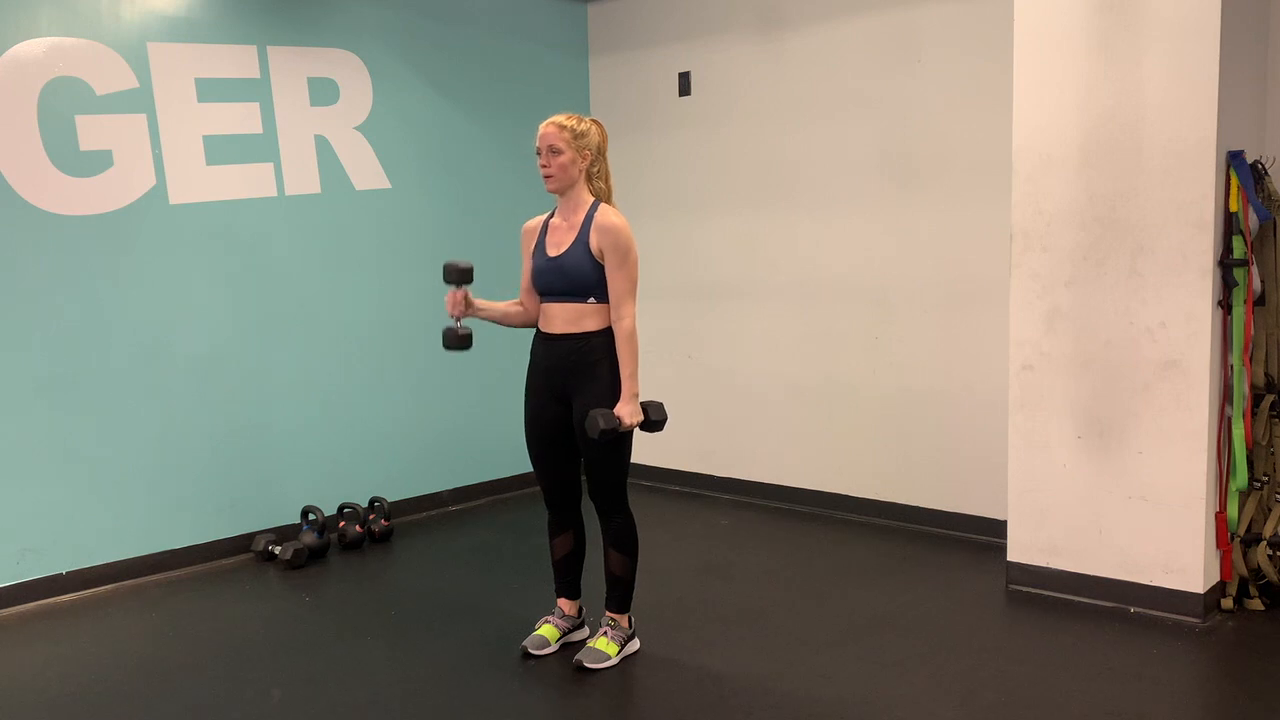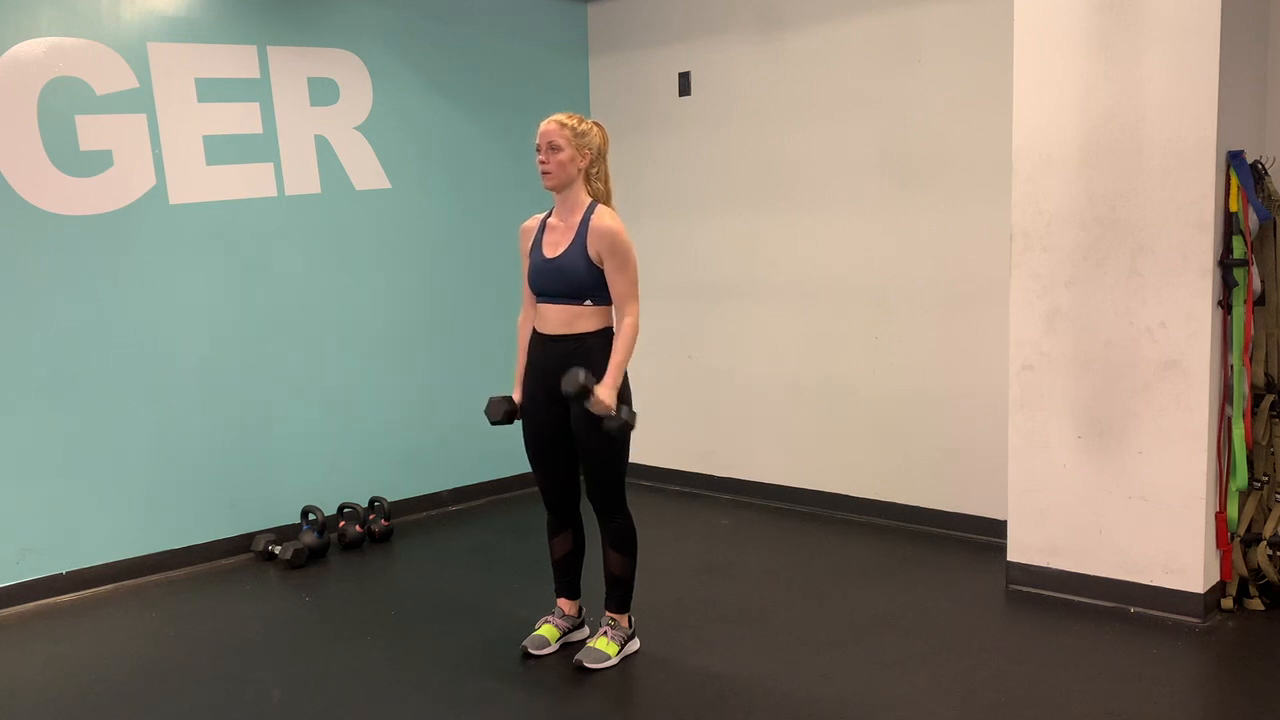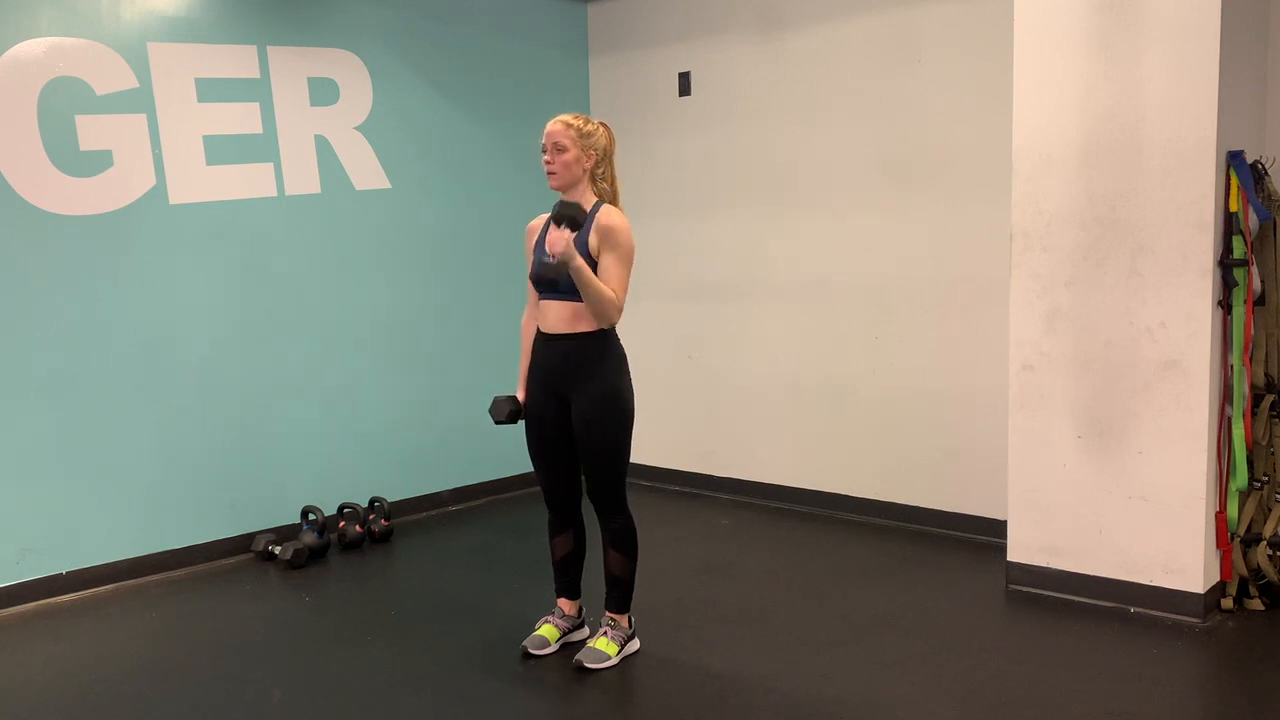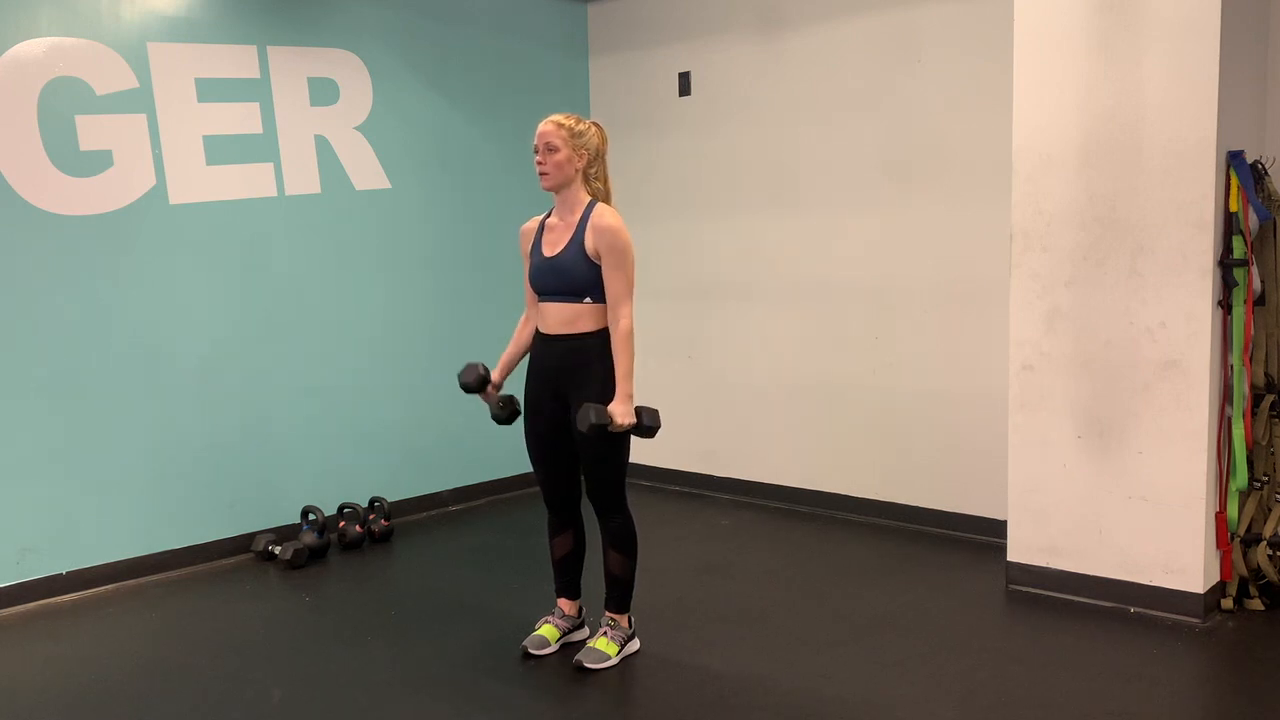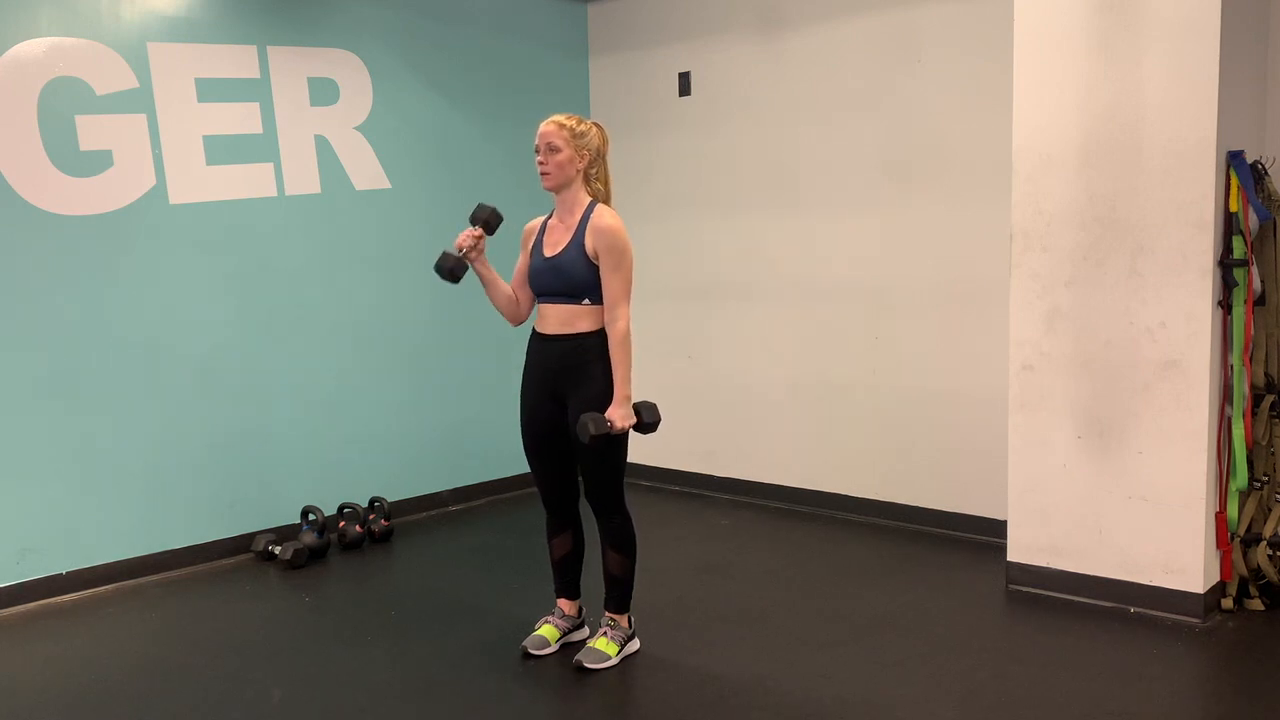
dt=1s
person 1, frame 1
left shoulder: (608, 225)
right shoulder: (534, 230)
left elbow: (625, 315)
right elbow: (529, 311)
left wrist: (629, 394)
right wrist: (475, 307)
left hip: (597, 367)
right hip: (545, 368)
left knee: (608, 499)
right knee: (558, 498)
left ankle: (619, 623)
right ankle: (567, 610)
person 1, frame 2
left shoulder: (605, 227)
right shoulder: (532, 230)
left elbow: (628, 315)
left wrist: (611, 381)
right wrist: (519, 382)
left hip: (591, 367)
right hip: (543, 370)
left knee: (606, 500)
right knee: (556, 499)
left ankle: (619, 624)
right ankle: (567, 610)
person 1, frame 3
left shoulder: (609, 223)
right shoulder: (538, 227)
left elbow: (610, 312)
left wrist: (575, 261)
right wrist: (522, 381)
left hip: (596, 368)
right hip: (547, 369)
left knee: (607, 499)
right knee: (558, 498)
left ankle: (619, 623)
right ankle: (567, 611)
person 1, frame 4
left shoulder: (604, 224)
right shoulder: (532, 231)
left elbow: (621, 316)
left wrist: (623, 394)
right wrist: (501, 371)
left hip: (592, 367)
right hip: (545, 371)
left knee: (607, 500)
right knee: (557, 500)
left ankle: (619, 623)
right ankle: (567, 610)
person 1, frame 5
left shoulder: (603, 225)
right shoulder: (535, 230)
left elbow: (618, 318)
right elbow: (515, 310)
left wrist: (622, 397)
right wrist: (478, 264)
left hip: (590, 368)
right hip: (541, 368)
left knee: (605, 500)
right knee: (556, 499)
left ankle: (619, 623)
right ankle: (567, 611)
